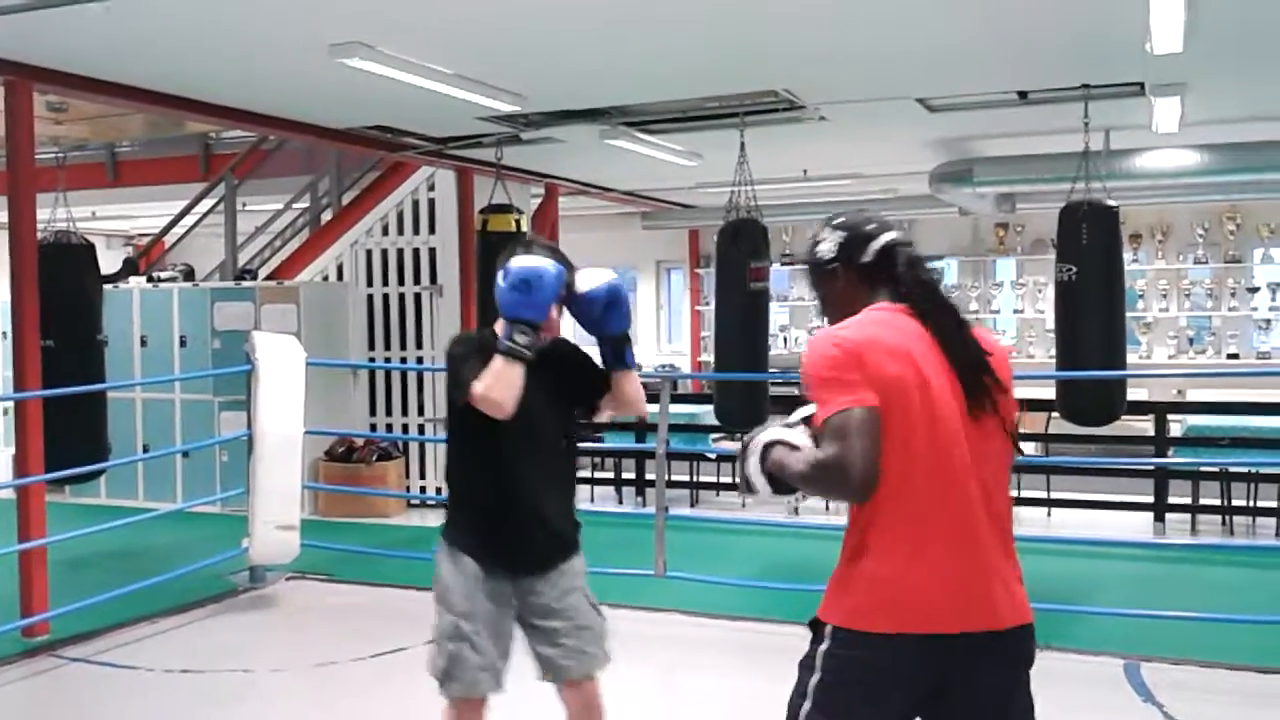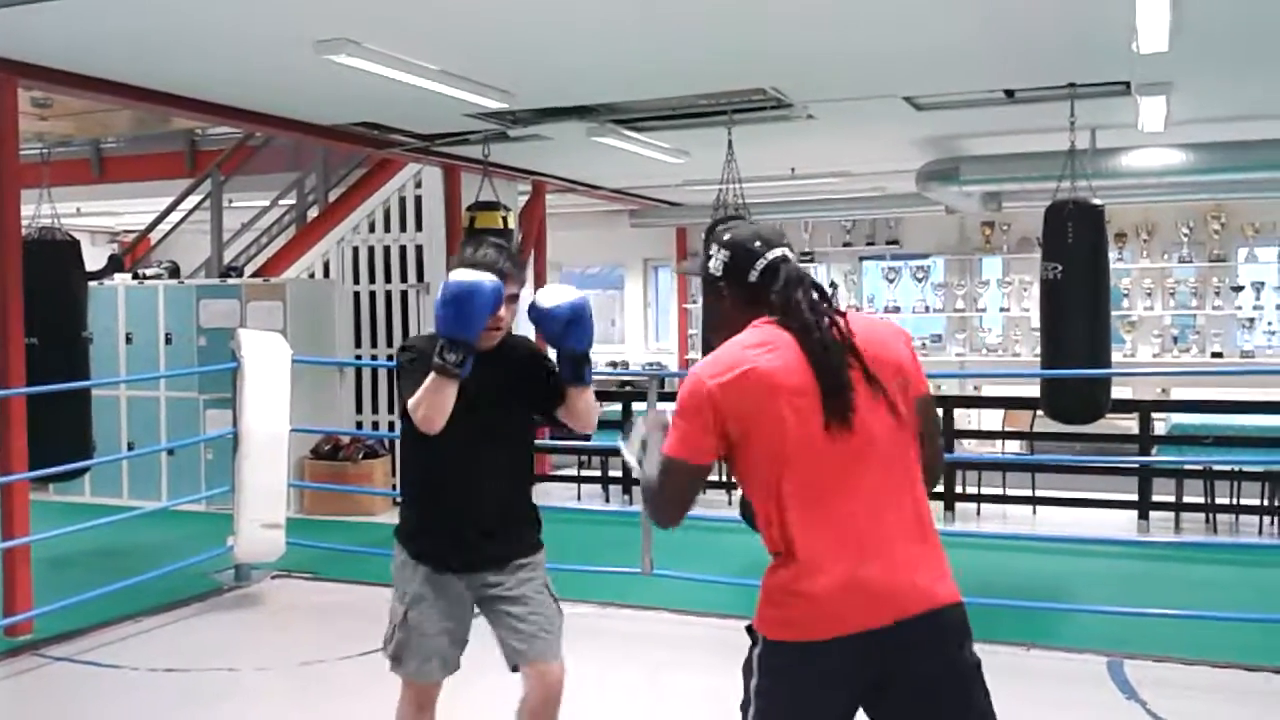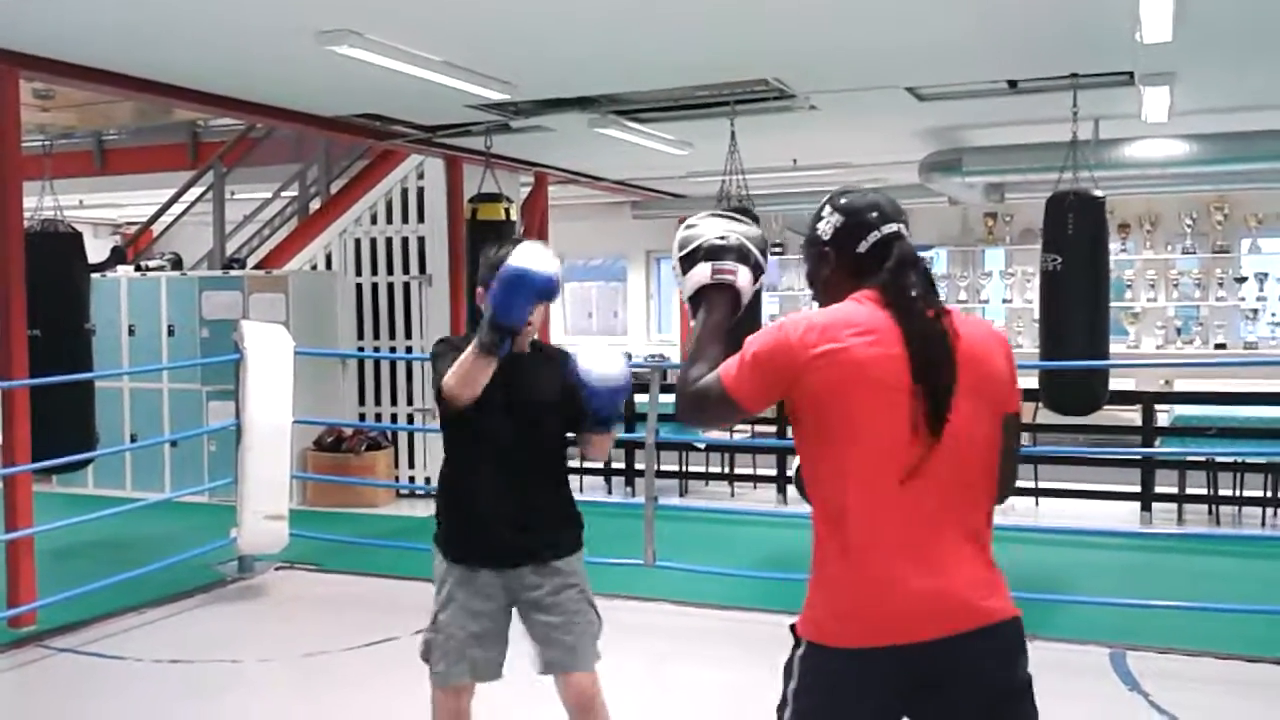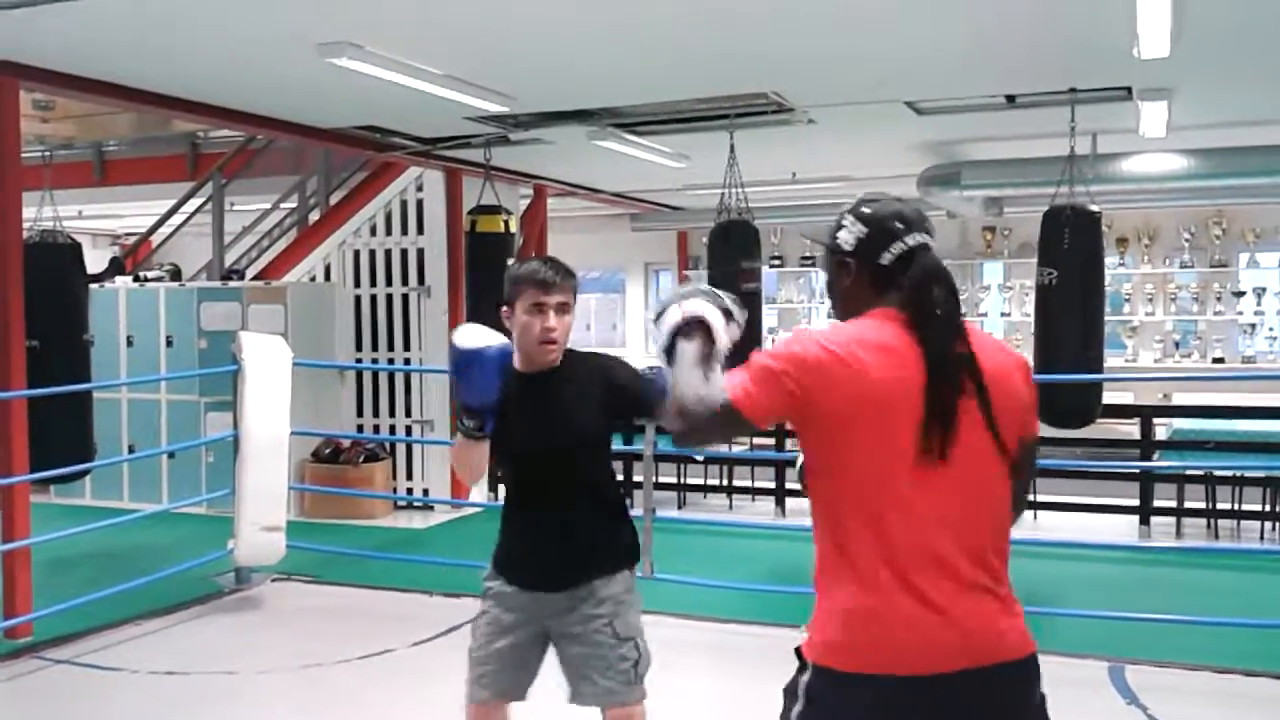
dt=0.4s
person 1, frame 1
left shoulder: (840, 346)
right shoulder: (986, 350)
left elbow: (851, 475)
left wrist: (775, 456)
left hip: (878, 624)
right hip: (994, 620)
person 1, frame 2
left shoulder: (715, 377)
right shoulder: (886, 339)
left elbow: (665, 508)
right elbow: (930, 468)
left wrist: (648, 454)
left hip: (808, 628)
right hip: (926, 609)
person 1, frame 3
left shoulder: (800, 341)
right shoulder: (987, 342)
left elbow: (694, 405)
right elbow: (1000, 485)
left wrist: (714, 301)
left hip: (852, 632)
right hip: (978, 623)
person 1, frame 4
left shoulder: (813, 361)
right shoulder: (1007, 365)
left elbow: (692, 423)
right elbow: (1012, 502)
left wrist: (691, 336)
left hip: (862, 660)
right hip: (995, 654)
person 2, frame 1
left shoulder: (563, 358)
right shoulder: (469, 350)
left elbow: (631, 407)
right elbow: (497, 403)
left wrist: (614, 338)
right wrist: (521, 328)
left hip: (552, 555)
right hip: (477, 556)
person 2, frame 2
left shoulder: (523, 357)
right shoulder: (419, 354)
left elbow: (583, 421)
right elbow: (428, 420)
left wrist: (574, 356)
right wrist: (455, 344)
left hip: (512, 552)
right hip: (431, 552)
left knee: (547, 677)
person 2, frame 3
left shoulder: (557, 367)
right shoulder: (454, 352)
left elbow: (595, 451)
right elbow: (459, 390)
left wrist: (603, 414)
right wrist: (501, 324)
left hip: (550, 553)
right hip: (469, 555)
person 2, frame 4
left shoulder: (598, 376)
right shoulder: (491, 382)
right elbow: (468, 474)
right wrist: (475, 409)
left hip: (597, 577)
right hip: (517, 578)
